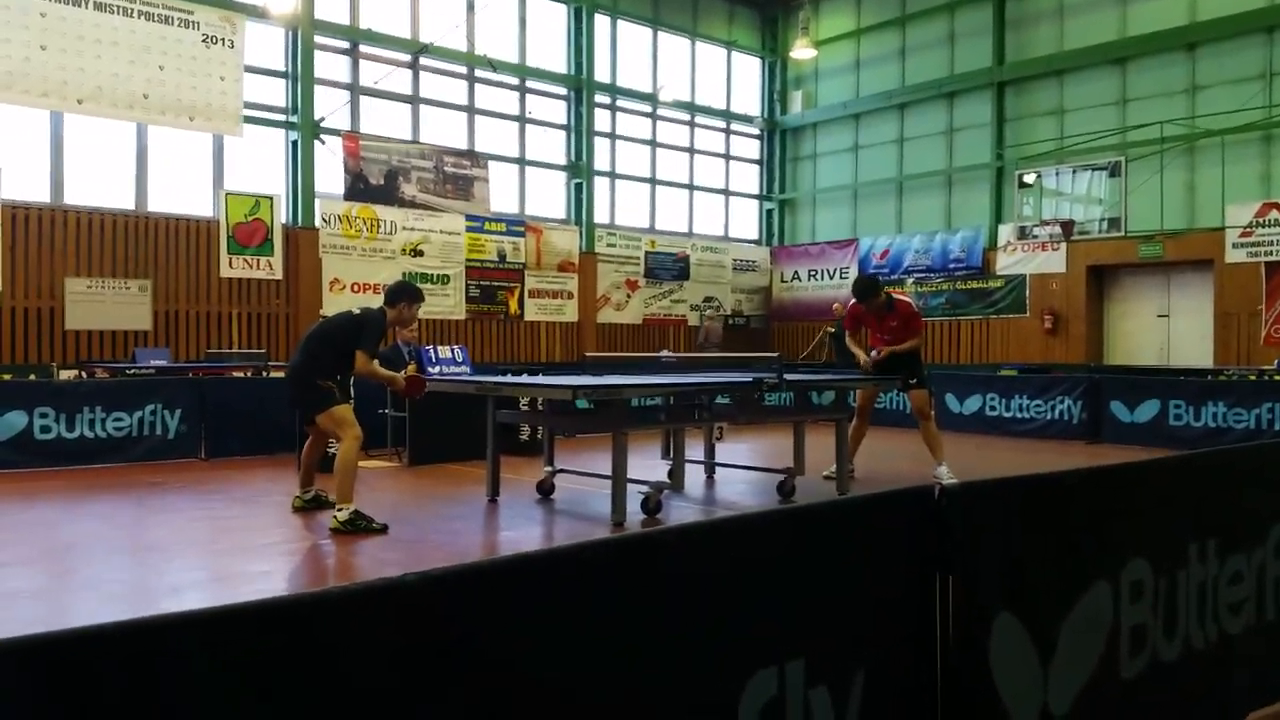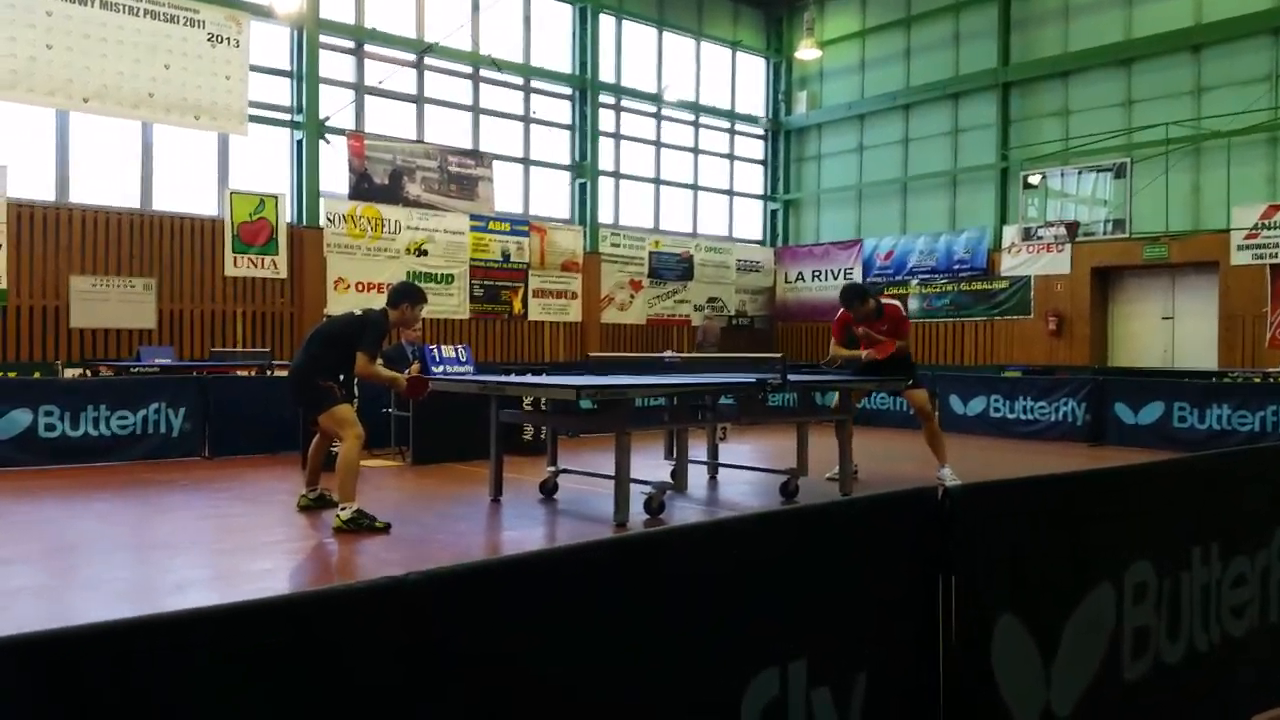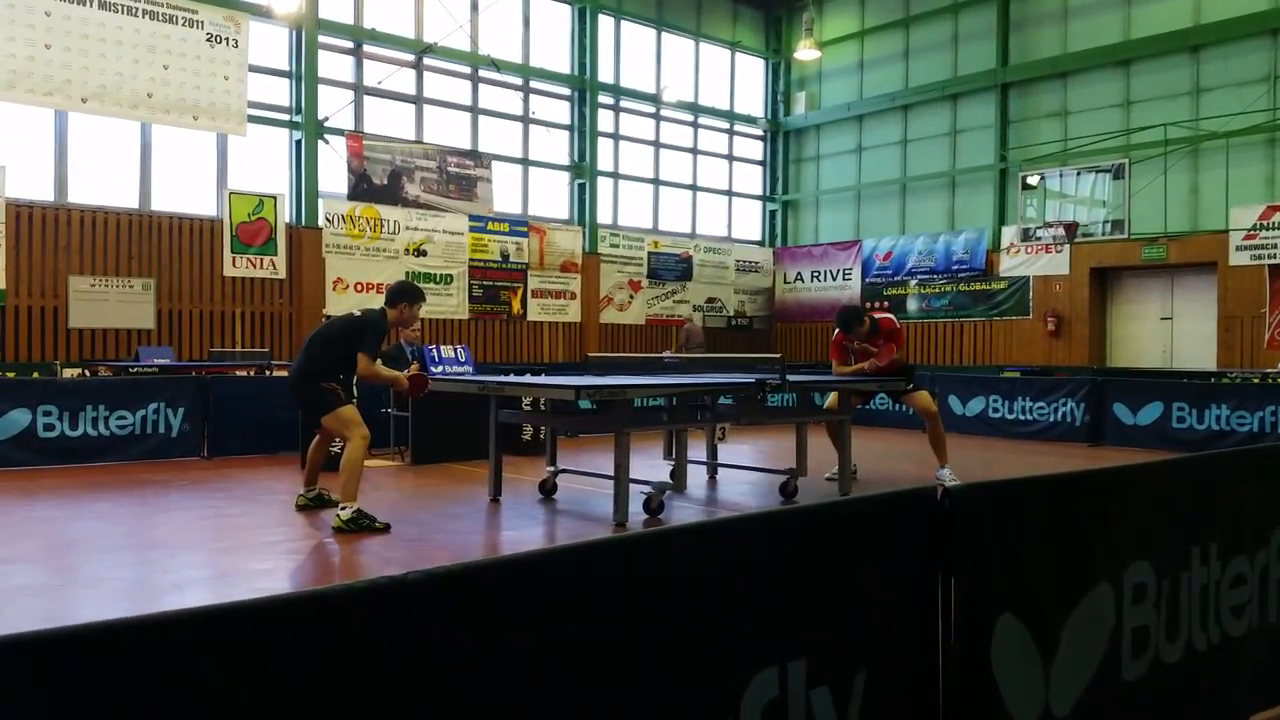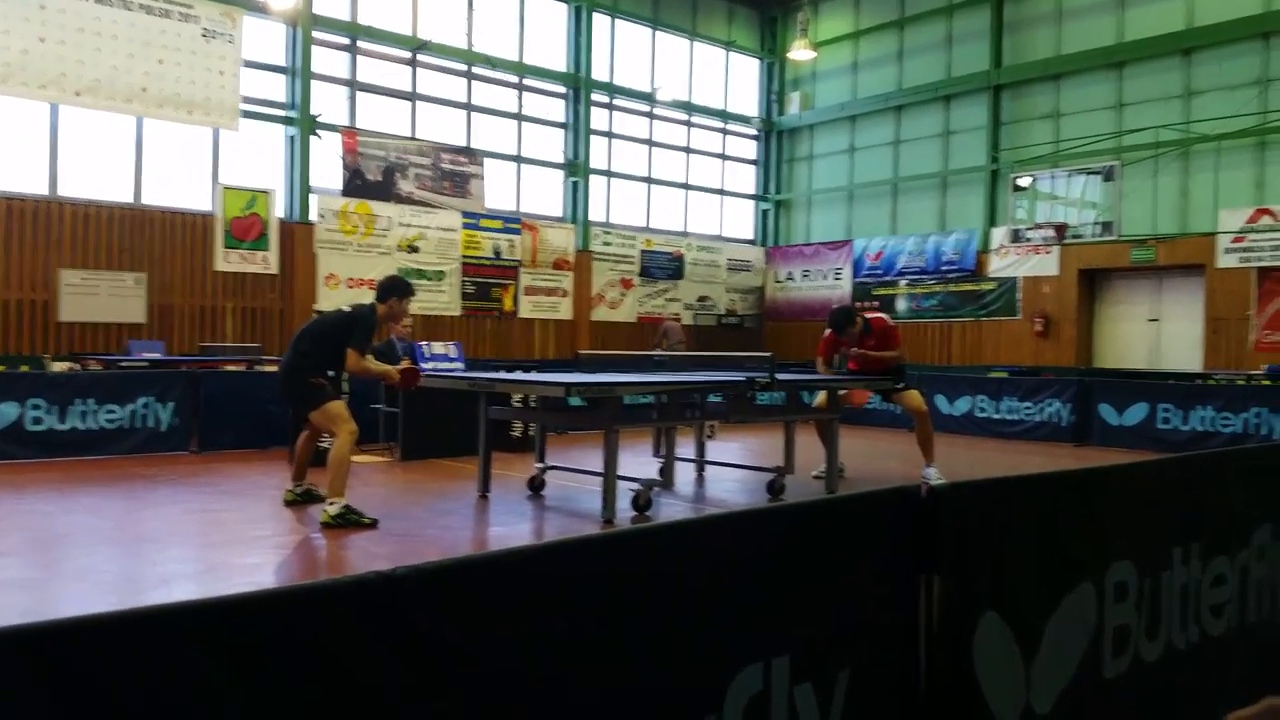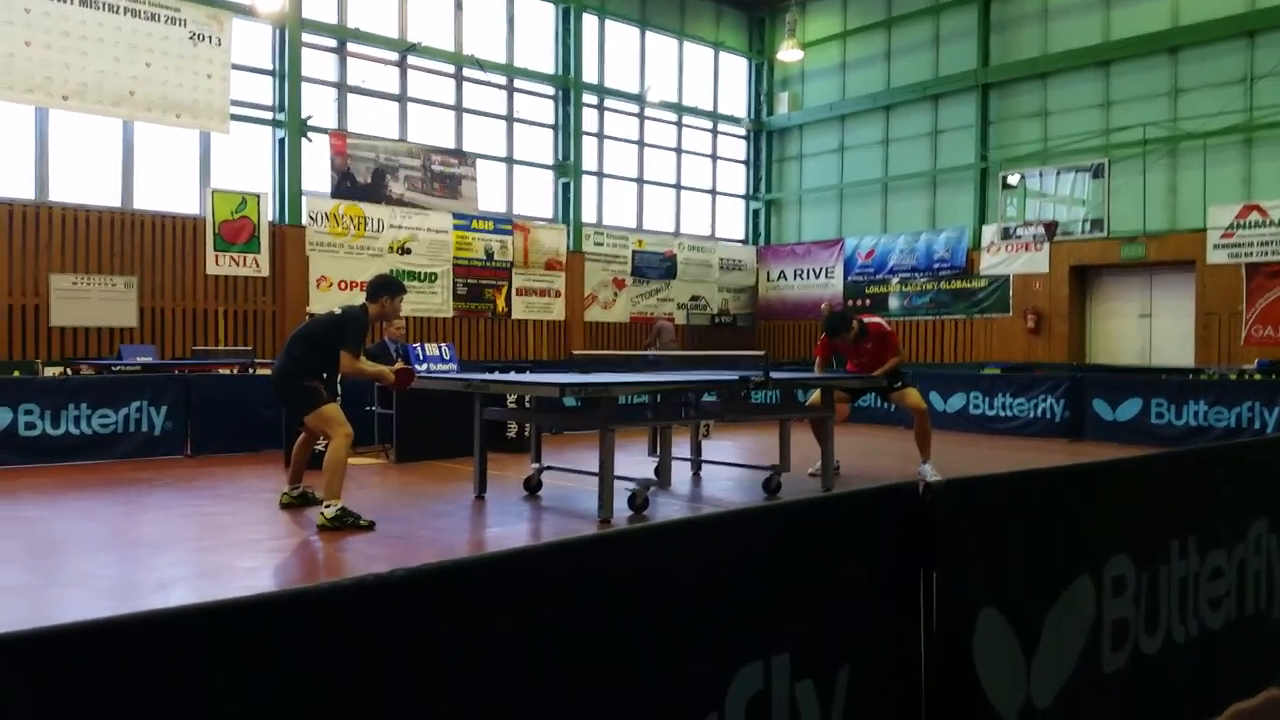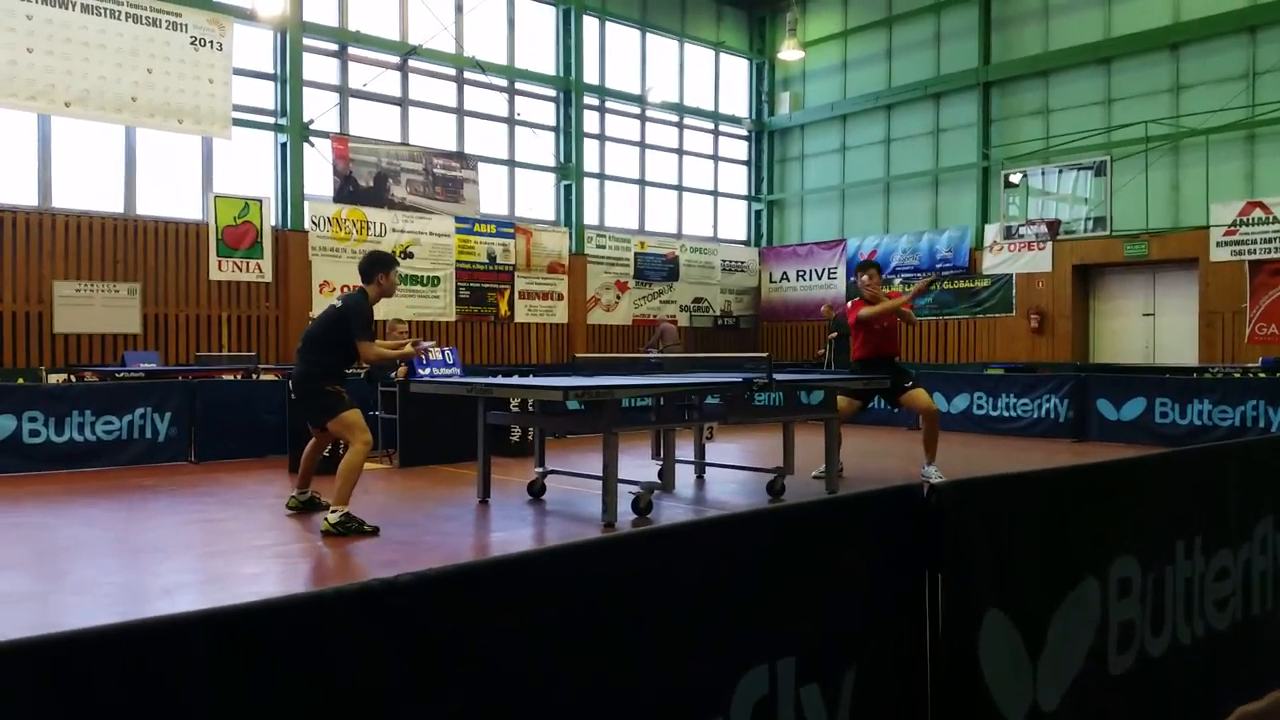
dt=0.5s
person 1, frame 1
left shoulder: (369, 317)
right shoulder: (375, 322)
left elbow: (360, 362)
right elbow: (362, 368)
left wrist: (390, 377)
right wrist: (391, 377)
left hip: (303, 373)
right hip: (312, 377)
left knee: (321, 433)
right knee: (351, 436)
left ankle: (306, 495)
right ankle: (344, 514)
person 1, frame 2
left shoulder: (372, 318)
right shoulder: (377, 323)
left elbow: (363, 364)
right elbow: (362, 369)
left wrist: (396, 378)
right wrist: (393, 379)
left hip: (307, 373)
right hip: (314, 376)
left knee: (328, 432)
right knee: (352, 435)
left ankle: (311, 494)
right ankle: (347, 513)
person 1, frame 3
left shoulder: (371, 318)
right shoulder: (376, 323)
left elbow: (364, 364)
right elbow: (364, 370)
left wrist: (396, 375)
right wrist: (394, 378)
left hip: (307, 375)
right hip: (315, 379)
left knee: (327, 433)
right knee: (358, 436)
left ankle: (309, 494)
right ankle: (347, 513)
person 1, frame 4
left shoulder: (361, 314)
right shoulder: (366, 318)
left elbow: (355, 358)
right elbow: (353, 365)
left wrist: (389, 370)
right wrist: (385, 373)
left hip: (298, 370)
right hip: (303, 374)
left knee: (316, 428)
right knee: (346, 430)
left ankle: (297, 489)
right ankle: (335, 508)
person 1, frame 5
left shoulder: (353, 315)
right shoulder: (357, 320)
left elbow: (349, 359)
right elbow: (347, 367)
left wrist: (384, 370)
right wrist: (380, 374)
left hip: (293, 373)
right hip: (297, 377)
left knee: (313, 431)
right knee: (342, 434)
left ankle: (293, 492)
right ankle: (331, 510)
person 1, frame 6
left shoulder: (353, 301)
right shoulder: (359, 306)
left elbow: (358, 345)
right elbow: (367, 355)
left wrist: (395, 345)
right wrist: (402, 354)
left hip: (309, 376)
right hip: (318, 381)
left knee: (323, 436)
right knee: (360, 440)
left ankle: (301, 496)
right ankle: (336, 516)
person 2, frame 1
left shoulder: (905, 305)
right shoulder: (855, 308)
left elbow: (918, 340)
right elbow: (849, 338)
left wrist: (891, 350)
right wrist: (860, 354)
left hip: (906, 356)
right hip: (877, 356)
left knee: (923, 412)
right knee: (861, 410)
left ankle: (941, 467)
right ankle: (846, 464)
person 2, frame 2
left shoulder: (894, 309)
right shoulder: (843, 316)
left elbow: (904, 347)
right elbow: (834, 350)
left wrist: (874, 337)
right wrist: (860, 353)
left hip: (898, 364)
right hip: (867, 364)
left knee: (925, 411)
left ankle: (944, 468)
person 2, frame 3
left shoulder: (889, 322)
right shoulder: (840, 335)
left elbow: (900, 359)
right elbow: (837, 370)
left wrist: (870, 350)
right wrist: (863, 365)
left hip: (896, 373)
right hip: (863, 374)
left knee: (931, 411)
right knee: (830, 410)
left ankle: (943, 469)
person 2, frame 4
left shoulder: (882, 322)
right shoulder: (833, 334)
left elbow: (898, 355)
right elbow: (823, 365)
left wrist: (865, 354)
left hip: (888, 372)
right hip: (857, 373)
left knee: (920, 409)
right knee: (820, 407)
left ankle: (929, 467)
person 2, frame 5
left shoulder: (879, 326)
right shoulder: (830, 337)
left elbow: (898, 357)
right elbow: (819, 366)
left wrist: (872, 378)
left hip: (884, 373)
right hip: (853, 375)
left knee: (919, 407)
right knee: (813, 406)
left ankle: (925, 465)
person 2, frame 6
left shoulder: (895, 297)
right shoulder: (853, 306)
left elbow: (911, 319)
right elbow: (870, 314)
left wrist: (882, 295)
right wrist: (908, 296)
left hip: (891, 368)
right hip: (862, 370)
left knee: (930, 409)
left ankle: (929, 466)
